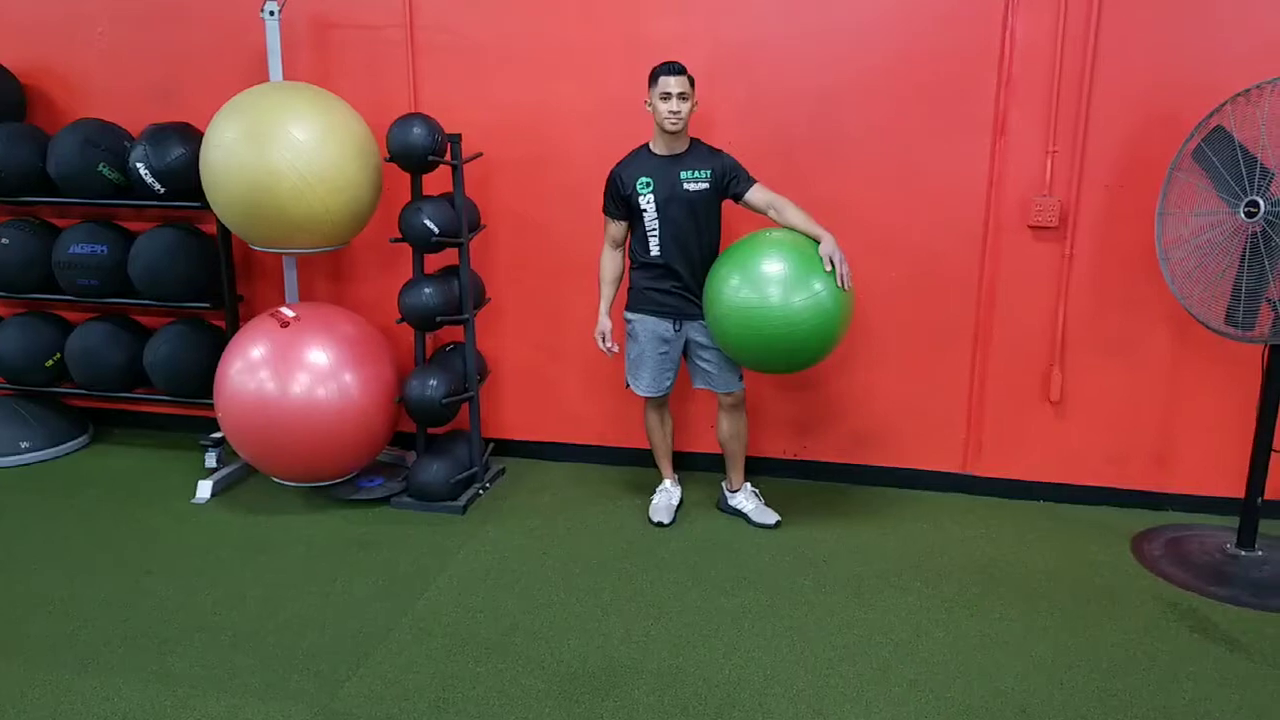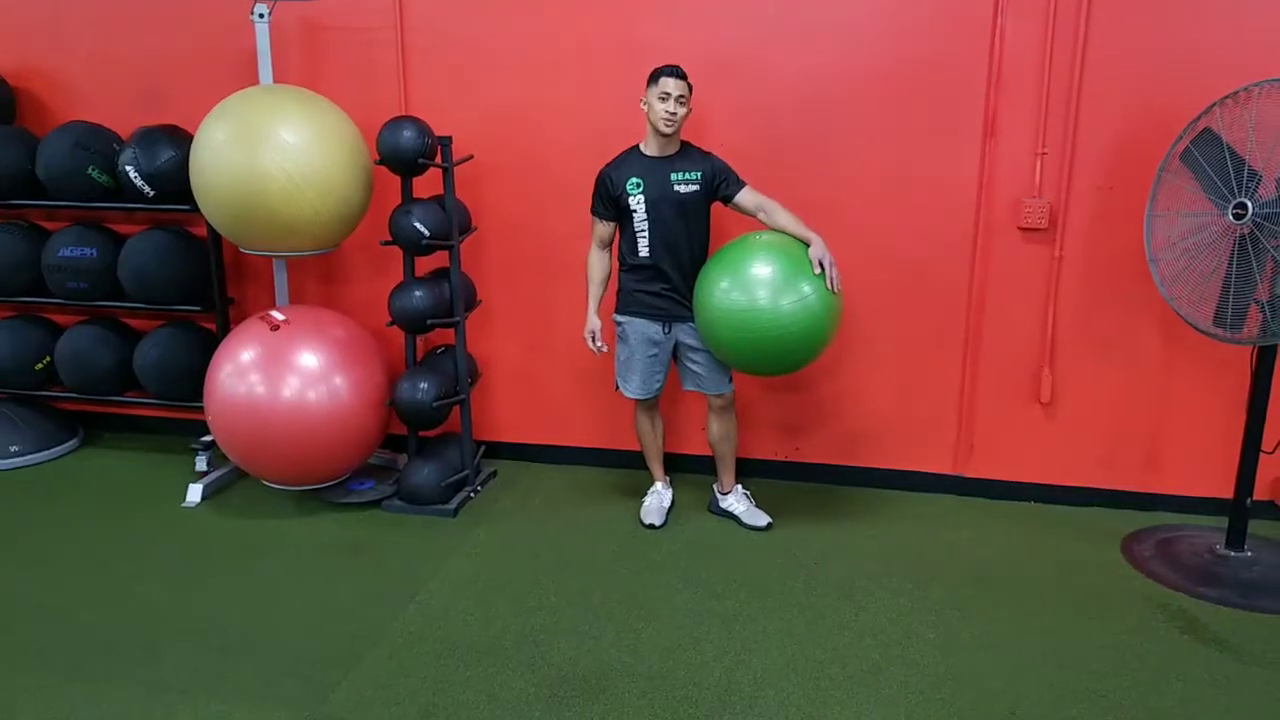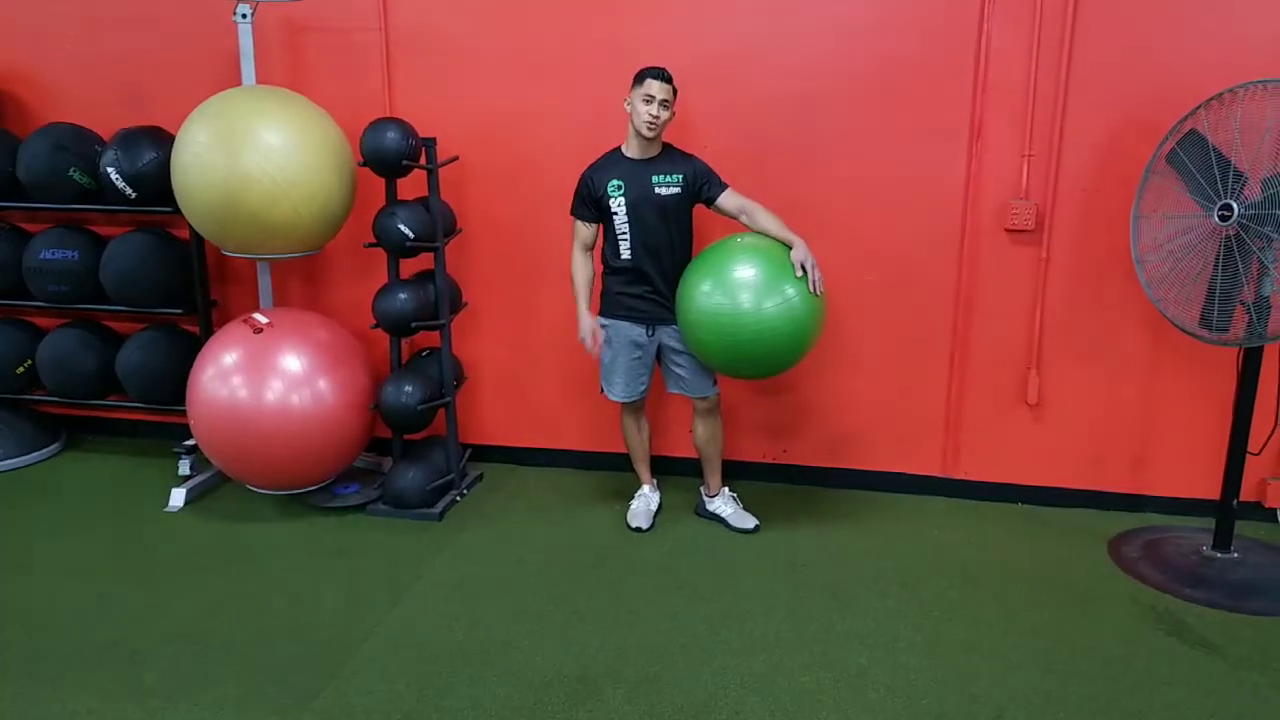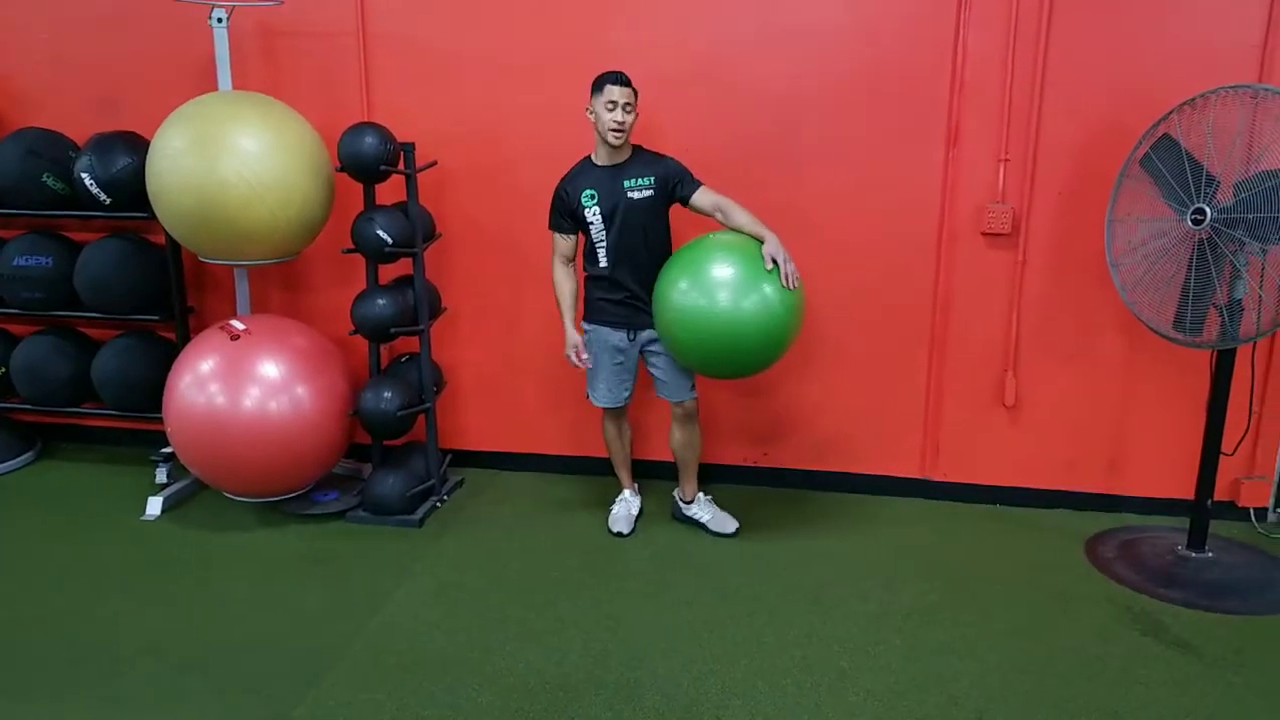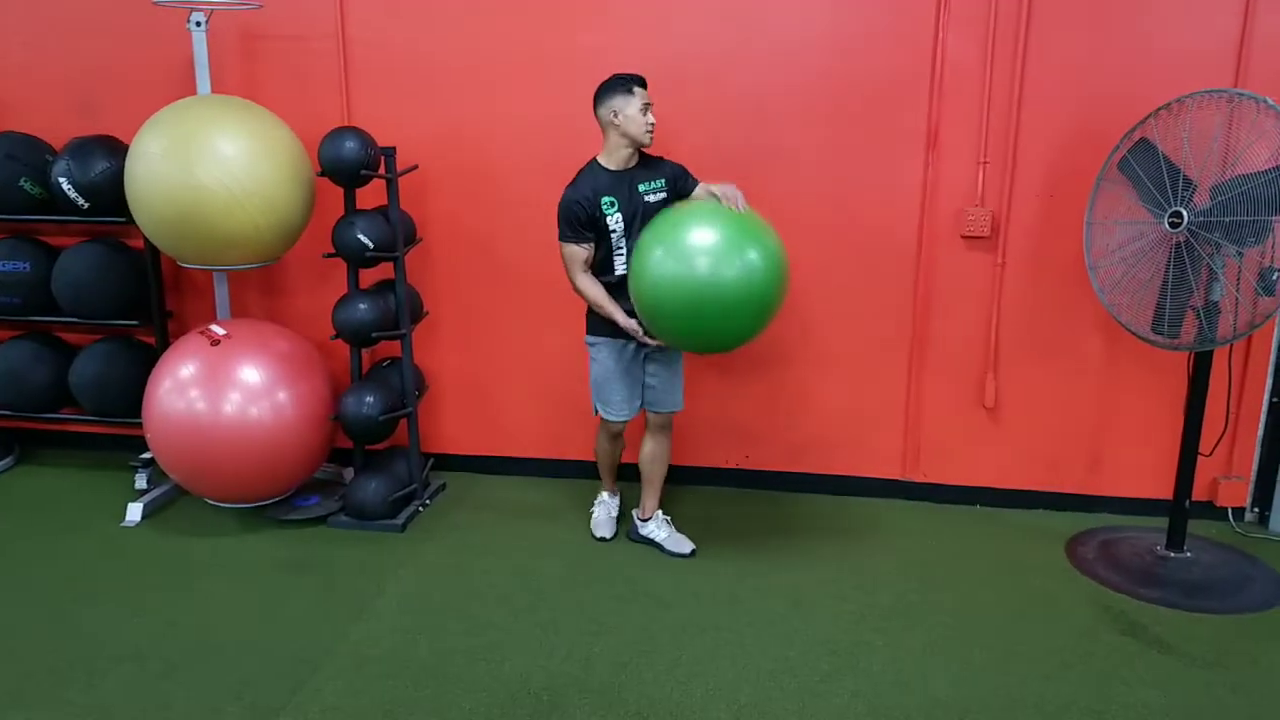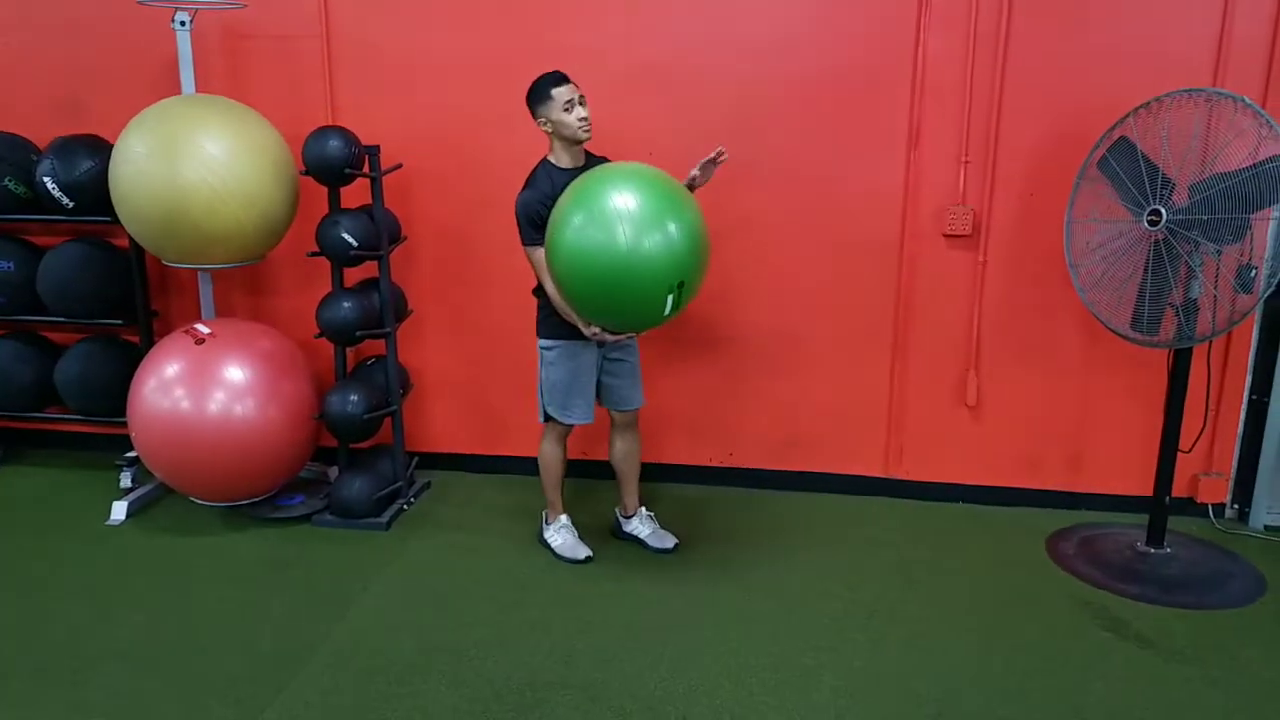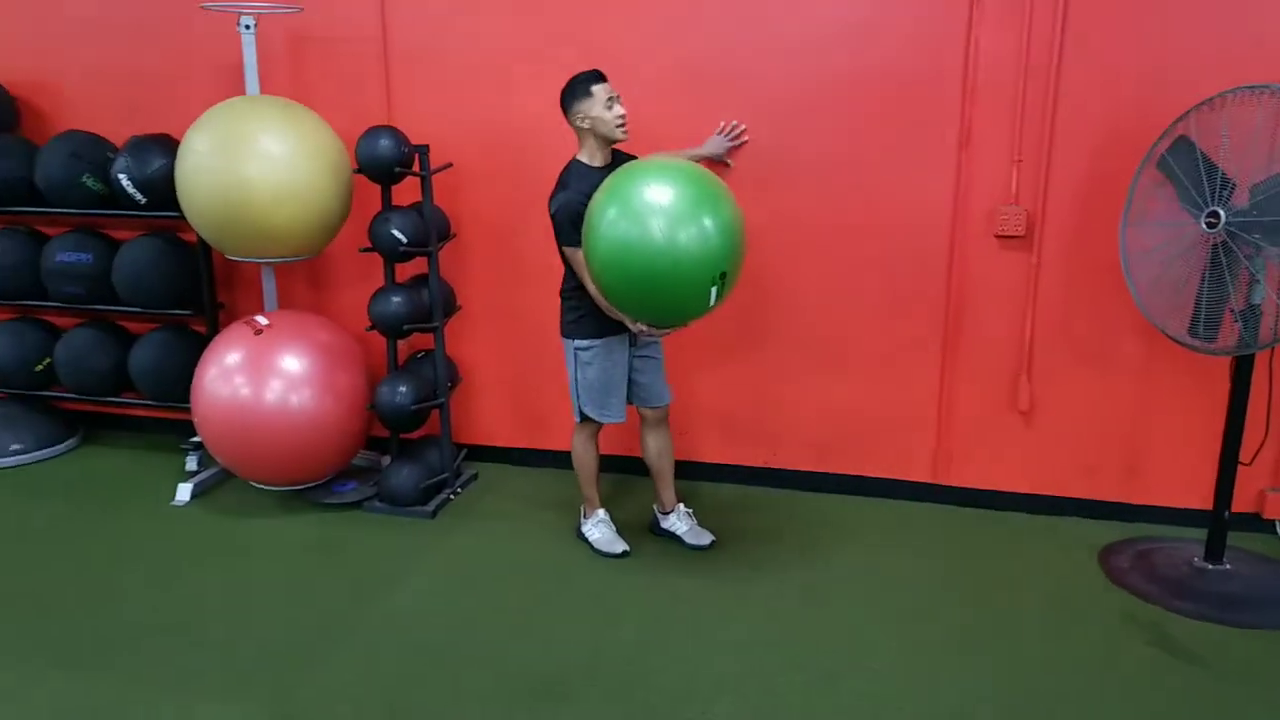
dt=0.7s
person 1, frame 1
left shoulder: (716, 164)
right shoulder: (626, 173)
left elbow: (771, 204)
right elbow: (614, 247)
left wrist: (824, 237)
right wrist: (604, 312)
left hip: (708, 306)
right hip: (650, 311)
left knee: (732, 397)
right knee: (655, 399)
left ankle: (736, 490)
right ankle: (668, 484)
person 1, frame 2
left shoulder: (705, 166)
right shoulder: (615, 174)
left elbow: (761, 206)
right elbow: (600, 246)
left wrist: (813, 240)
right wrist: (592, 310)
left hip: (698, 308)
right hip: (639, 312)
left knee: (722, 398)
right knee: (646, 401)
left ankle: (728, 492)
right ankle: (659, 487)
person 1, frame 3
left shoulder: (688, 168)
right shoulder: (597, 176)
left elbow: (743, 209)
right elbow: (582, 249)
left wrist: (796, 243)
right wrist: (584, 312)
left hip: (681, 311)
right hip: (623, 316)
left knee: (706, 401)
right knee: (630, 403)
left ankle: (714, 495)
right ankle: (647, 489)
person 1, frame 4
left shoulder: (660, 169)
right shoulder: (572, 187)
left elbow: (719, 207)
right elbow: (564, 262)
left wrist: (767, 237)
right wrist: (570, 327)
right hip: (605, 321)
left knee: (685, 406)
right knee: (613, 409)
left ankle: (689, 498)
right ankle: (628, 493)
person 1, frame 5
left shoulder: (665, 172)
right shoulder: (581, 194)
left elbow: (709, 197)
right elbow: (578, 273)
left wrist: (726, 192)
right wrist: (624, 322)
right hip: (612, 330)
left knee: (661, 420)
right knee: (615, 421)
left ankle: (648, 518)
right ankle: (607, 494)
person 1, frame 6
left shoulder: (604, 169)
right shoulder: (535, 196)
right elbow: (547, 277)
left wrist: (691, 181)
right wrist: (583, 325)
right hip: (565, 330)
left knee: (626, 418)
right knee: (559, 425)
left ankle: (631, 516)
right ankle: (555, 521)
person 1, frame 7
left shoulder: (623, 164)
right shoulder: (570, 197)
right elbow: (590, 280)
left wrist: (703, 152)
right wrist: (631, 322)
left hip: (639, 315)
right hip: (593, 328)
left knee: (656, 414)
right knee: (591, 422)
left ankle: (669, 512)
right ankle: (592, 516)
